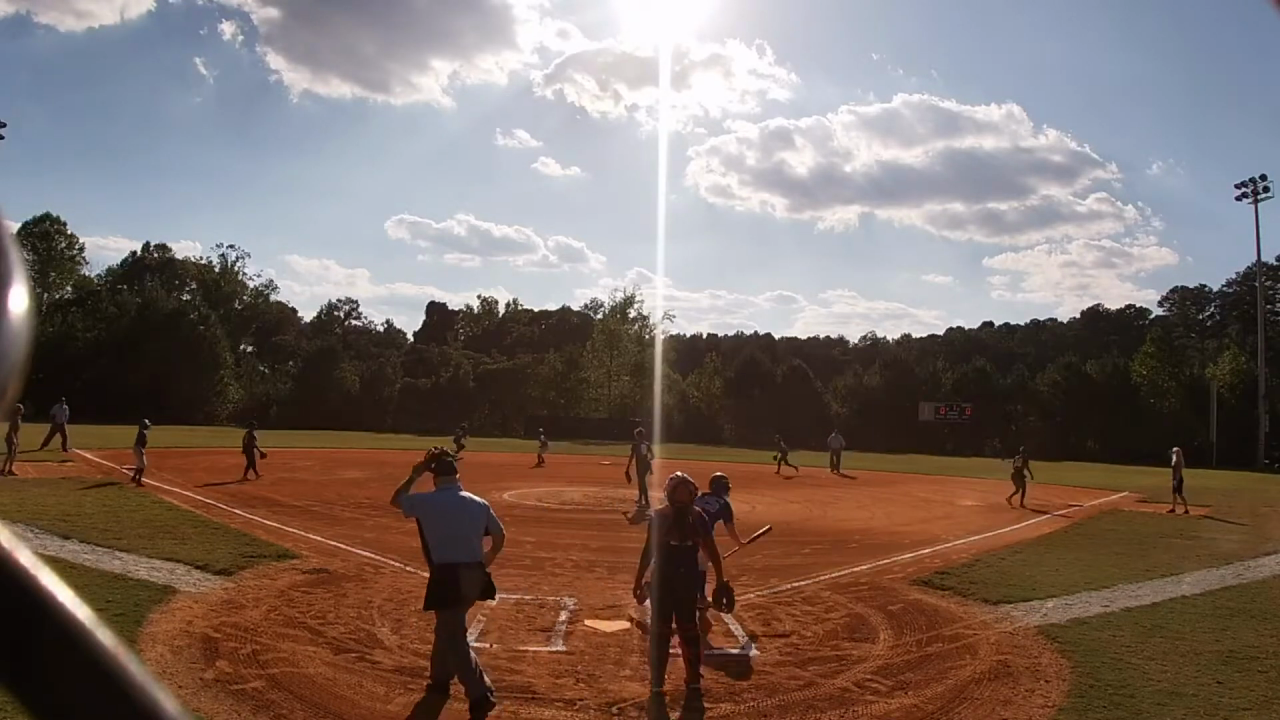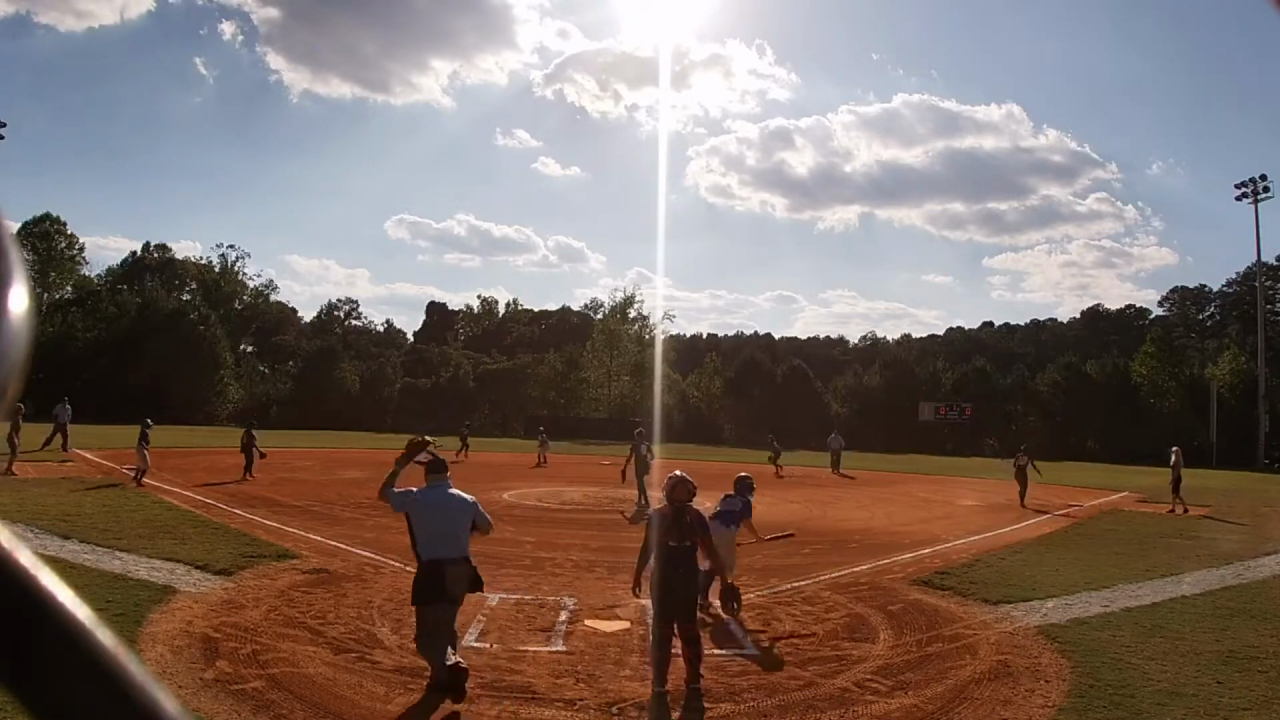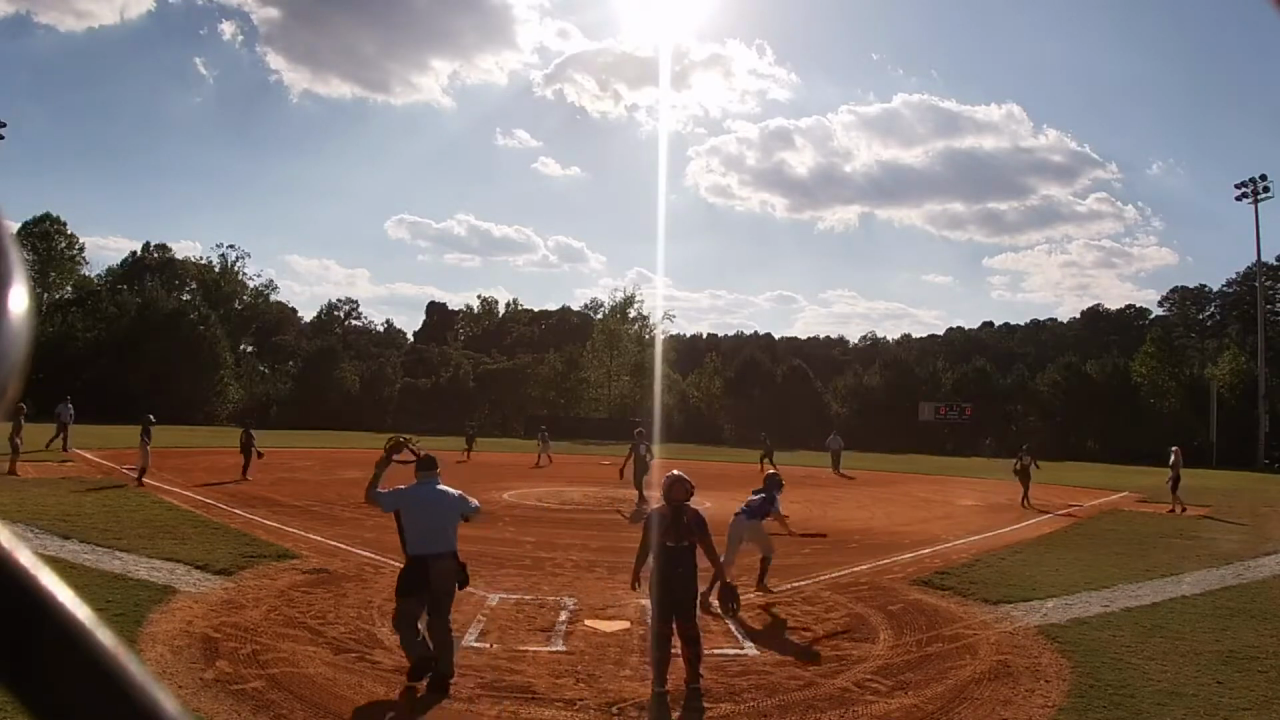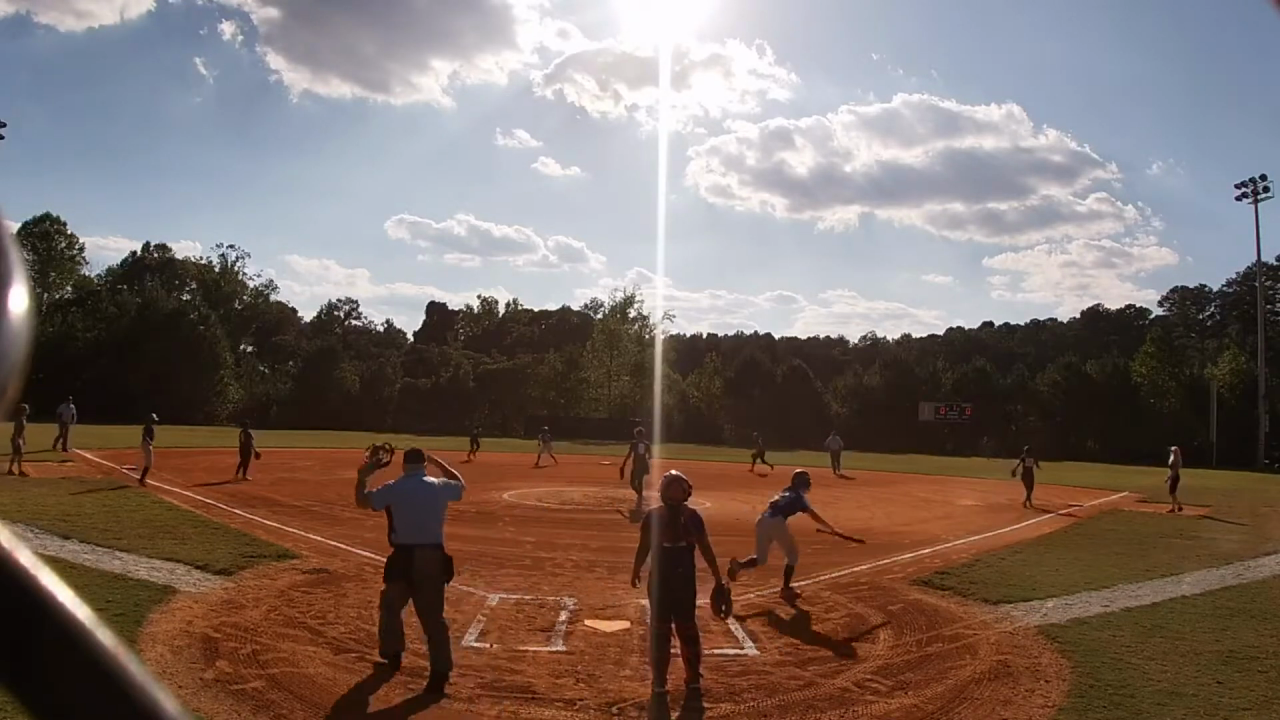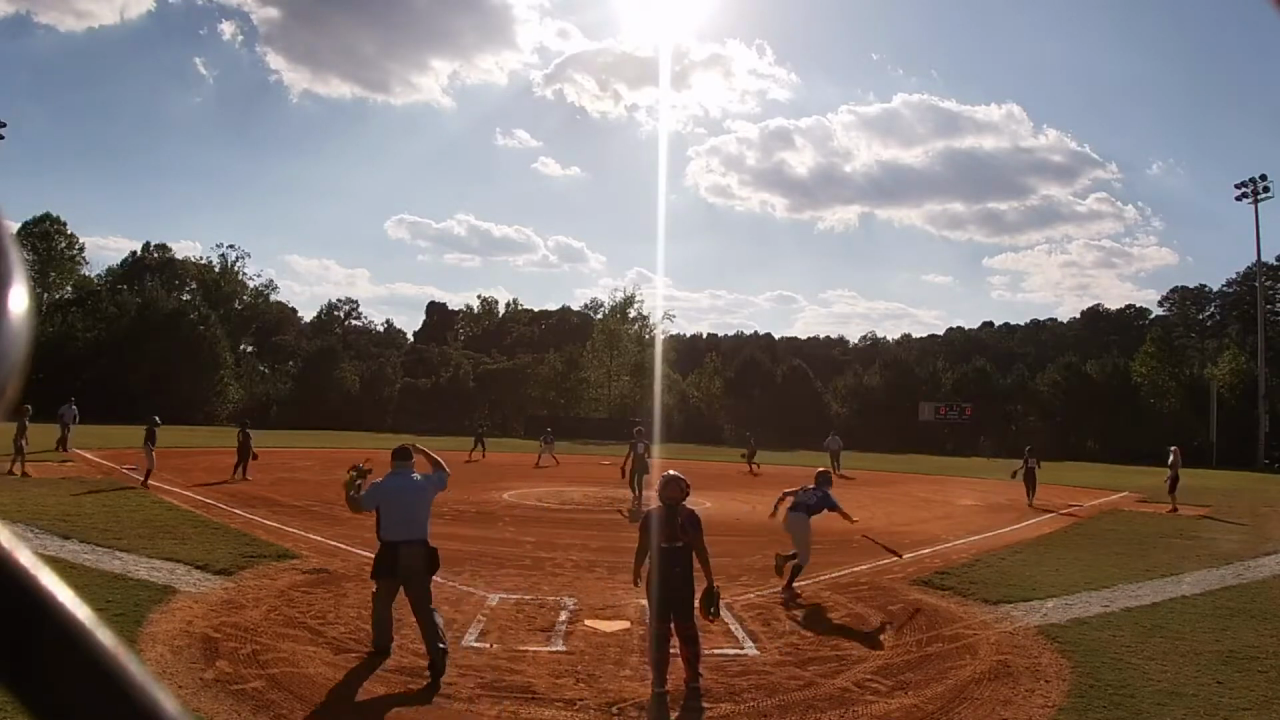
dt=0.1s
person 1, frame 1
left shoulder: (425, 501)
right shoulder: (478, 503)
left elbow: (396, 500)
right elbow: (499, 536)
left wrist: (416, 473)
right wrist: (486, 560)
left hip: (447, 578)
right hip: (475, 576)
left knee: (453, 639)
right knee: (450, 629)
left ankle: (480, 695)
right ankle: (440, 679)
person 1, frame 2
left shoulder: (415, 498)
right shoulder: (465, 500)
left elbow: (383, 494)
right elbow: (487, 527)
left wrist: (398, 467)
left hip: (433, 573)
right hip: (461, 571)
left knee: (427, 633)
right knee: (444, 625)
left ankle: (451, 668)
right ankle: (444, 679)
person 1, frame 3
left shoulder: (403, 495)
right shoulder: (453, 496)
left elbow: (370, 497)
right elbow: (475, 509)
left wrist: (379, 471)
left hip: (419, 568)
right hip: (448, 566)
left knee: (404, 619)
right knee: (440, 622)
left ankle: (421, 660)
right ankle: (441, 677)
person 1, frame 4
left shoulder: (393, 488)
right shoulder: (440, 488)
left elbow: (363, 502)
right elbow: (461, 485)
left wrist: (362, 477)
right wrist: (438, 463)
left hip: (405, 559)
right hip: (434, 558)
left knee: (390, 607)
right knee: (433, 616)
left ankle: (392, 652)
right ankle: (440, 673)
person 1, frame 5
left shoulder: (381, 486)
right shoulder: (426, 482)
left elbow: (356, 506)
right elbow: (444, 471)
left wrist: (349, 488)
right wrist: (422, 450)
left hip: (391, 554)
right hip: (420, 553)
left knee: (383, 602)
right knee: (424, 607)
left ankle: (382, 645)
right ankle: (437, 656)
person 2, frame 1
left shoulder: (660, 516)
right shoulder: (698, 518)
left elbow: (649, 551)
left wrist: (639, 580)
left hip: (662, 579)
right hip: (689, 579)
left knee: (660, 633)
right knee: (688, 630)
left ankle: (657, 688)
right ankle: (693, 685)
person 2, frame 2
left shoulder: (657, 516)
right shoulder: (696, 517)
left elbow: (647, 549)
right elbow: (710, 550)
left hip: (663, 579)
right hip: (688, 579)
left knee: (662, 632)
right knee: (689, 630)
left ankle: (659, 687)
right ankle: (693, 684)
person 2, frame 3
left shoulder: (655, 515)
right shoulder: (694, 516)
left elbow: (645, 548)
right elbow: (709, 549)
left hip: (662, 579)
right hip: (687, 579)
left knee: (661, 632)
right knee: (688, 630)
left ankle: (659, 687)
right ankle: (693, 684)
person 2, frame 4
left shoulder: (653, 516)
right shoulder: (692, 516)
left elbow: (643, 548)
right elbow: (706, 550)
left hip: (660, 580)
right hip: (685, 580)
left knee: (660, 632)
right knee: (687, 629)
left ankle: (660, 687)
right ankle: (693, 684)
person 2, frame 5
left shoulder: (651, 516)
right shoulder: (689, 516)
left elbow: (649, 549)
right elbow: (700, 551)
left hip: (658, 580)
right hip: (683, 580)
left knee: (659, 632)
right knee: (686, 630)
left ankle: (659, 687)
right ankle: (693, 684)
